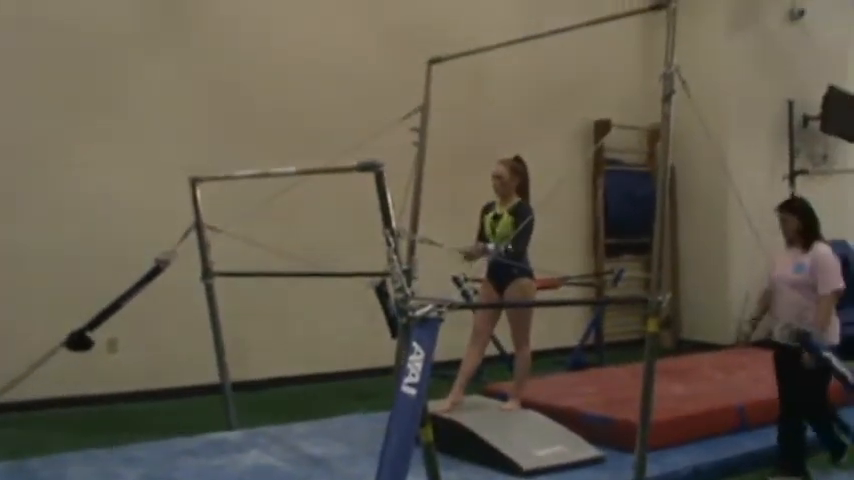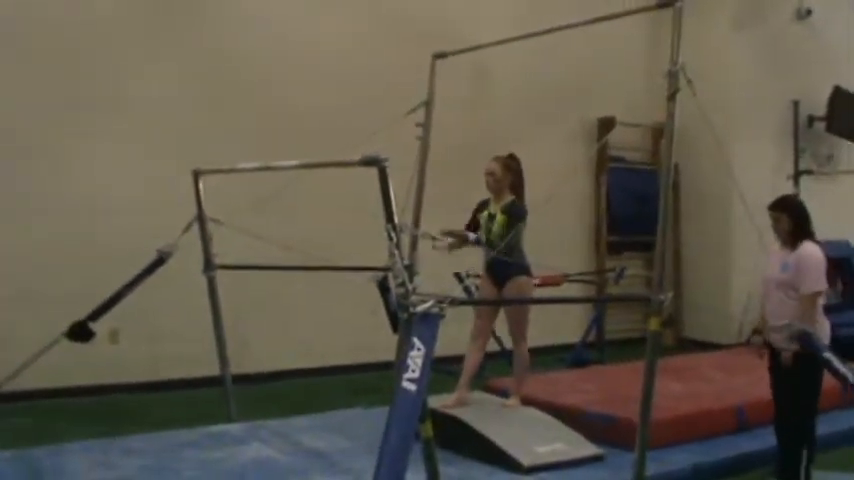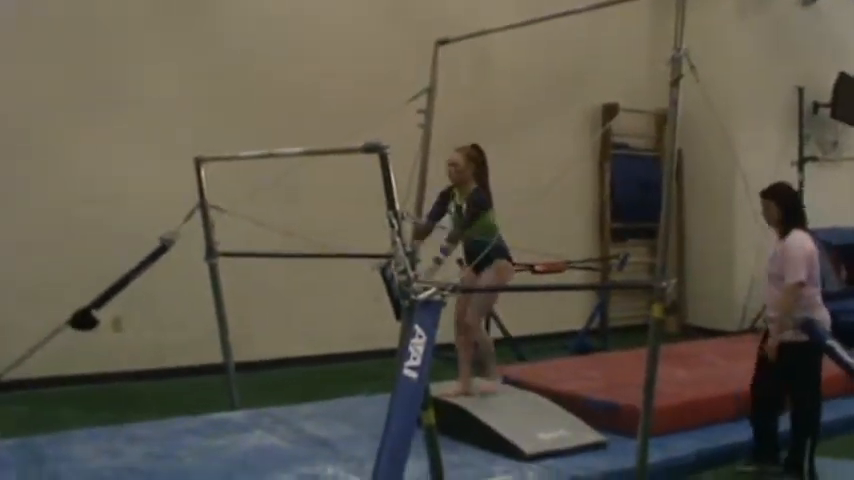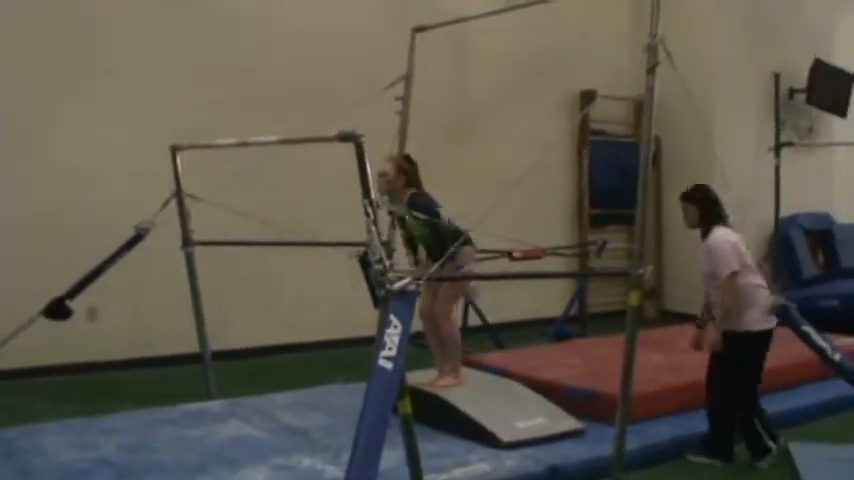
dt=0.5s
person 1, frame 1
left shoulder: (821, 255)
right shoulder: (784, 254)
left elbow: (828, 301)
right elbow: (772, 292)
left wrist: (814, 343)
right wrist: (755, 320)
left hip: (816, 344)
right hip: (785, 342)
left knee: (813, 402)
right knee: (789, 405)
left ankle: (840, 444)
person 1, frame 2
left shoulder: (809, 254)
right shoulder: (779, 252)
left elbow: (809, 304)
left wrist: (793, 346)
right wrist: (760, 331)
left hip: (804, 348)
right hip: (779, 344)
left knee: (799, 413)
right knee: (782, 411)
person 1, frame 3
left shoulder: (797, 243)
right shoulder: (785, 241)
left elbow: (793, 294)
left wrist: (775, 337)
right wrist: (770, 333)
left hip: (800, 337)
right hip: (781, 333)
left knee: (804, 403)
right knee: (763, 393)
right ankle: (764, 456)
person 1, frame 4
left shoulder: (720, 240)
right shoulder: (713, 238)
left elbow: (731, 288)
right elbow: (713, 291)
left wrist: (716, 330)
right wrist: (702, 325)
left hip: (751, 325)
right hip: (734, 324)
left knee: (740, 389)
right knee: (719, 387)
left ankle: (765, 445)
right ankle: (717, 449)
person 2, frame 1
left shoulder: (523, 211)
right shoulder: (487, 210)
left elbow: (519, 249)
right elbow: (482, 244)
left wrist: (489, 248)
right wrist: (471, 251)
left hip: (517, 277)
right hip: (493, 276)
left knee: (520, 341)
right knee: (477, 336)
left ankle: (515, 398)
right ankle: (456, 393)
person 2, frame 2
left shoulder: (516, 209)
right shoulder: (482, 207)
left elbow: (504, 244)
right elbow: (468, 234)
left wrist: (469, 237)
right wrist: (456, 240)
left hip: (515, 275)
right hip: (491, 273)
left knee: (518, 338)
right knee: (478, 333)
left ankle: (516, 395)
right ankle: (461, 390)
person 2, frame 3
left shoulder: (481, 196)
right shoulder: (448, 195)
left elbow: (461, 227)
right elbow: (428, 224)
left wrist: (440, 257)
left hip: (496, 261)
right hip: (473, 262)
left knee: (472, 321)
right knee: (460, 321)
left ankle: (493, 373)
right ankle: (465, 382)
person 2, frame 4
left shoulder: (420, 202)
right shoulder: (394, 205)
left elbow: (449, 233)
left wrist: (462, 273)
right wrist: (416, 263)
left hip: (458, 251)
right hip: (435, 256)
left knee: (442, 313)
right knee: (426, 311)
left ankle: (455, 373)
right ankle: (443, 370)
